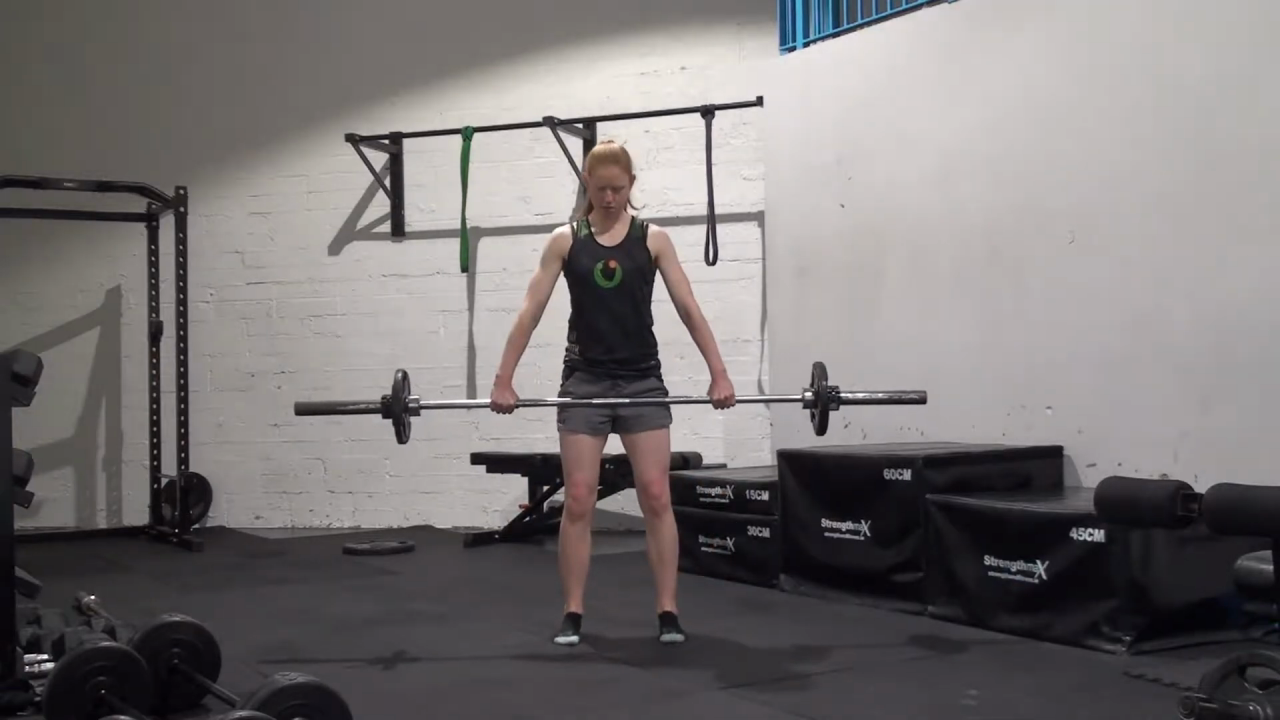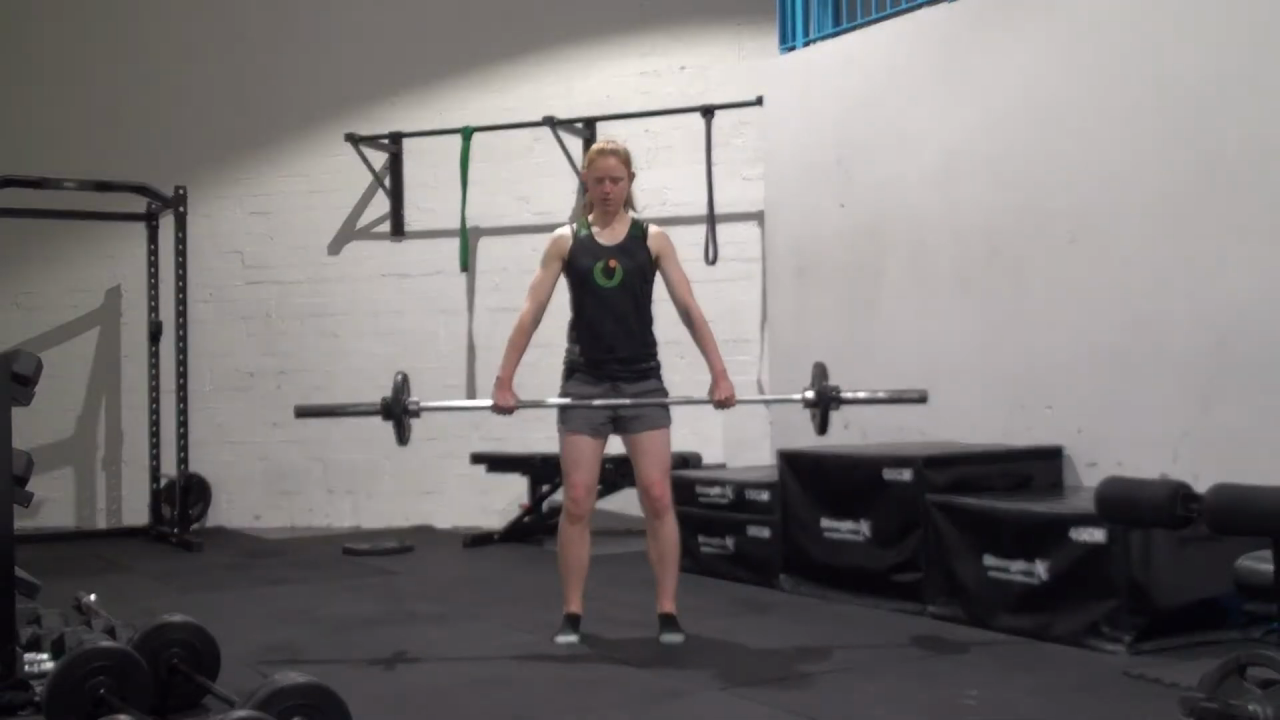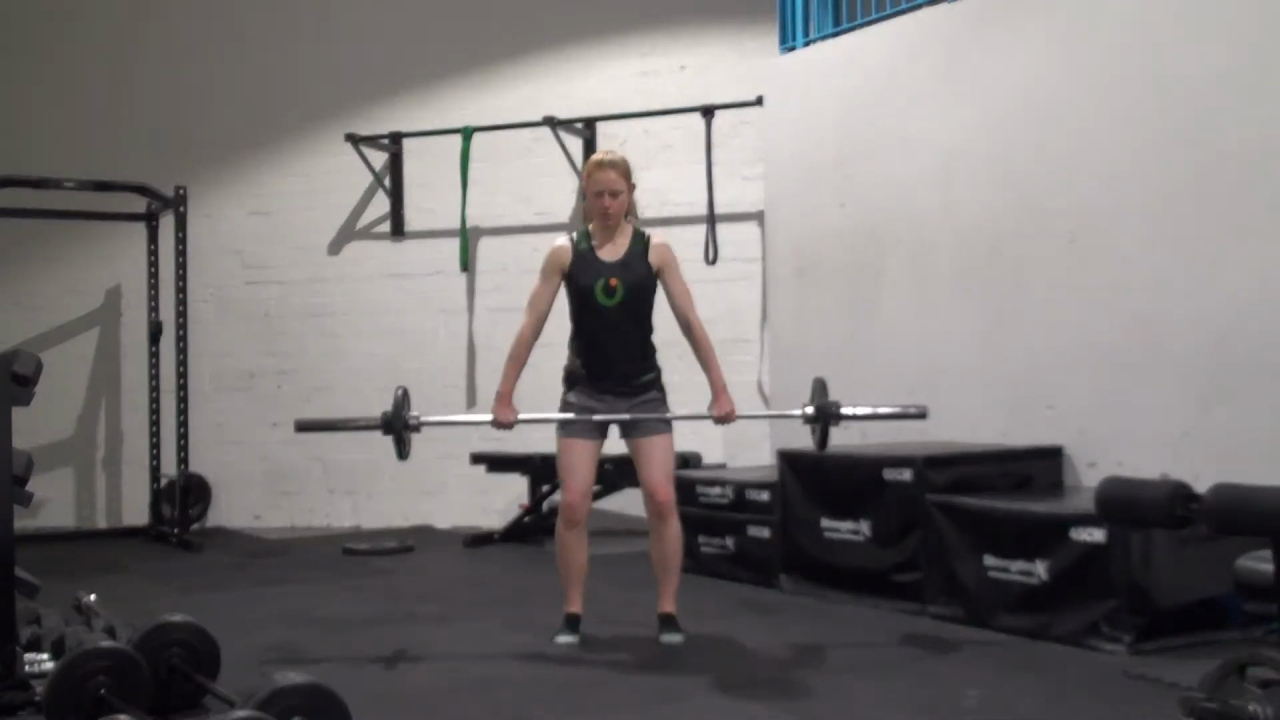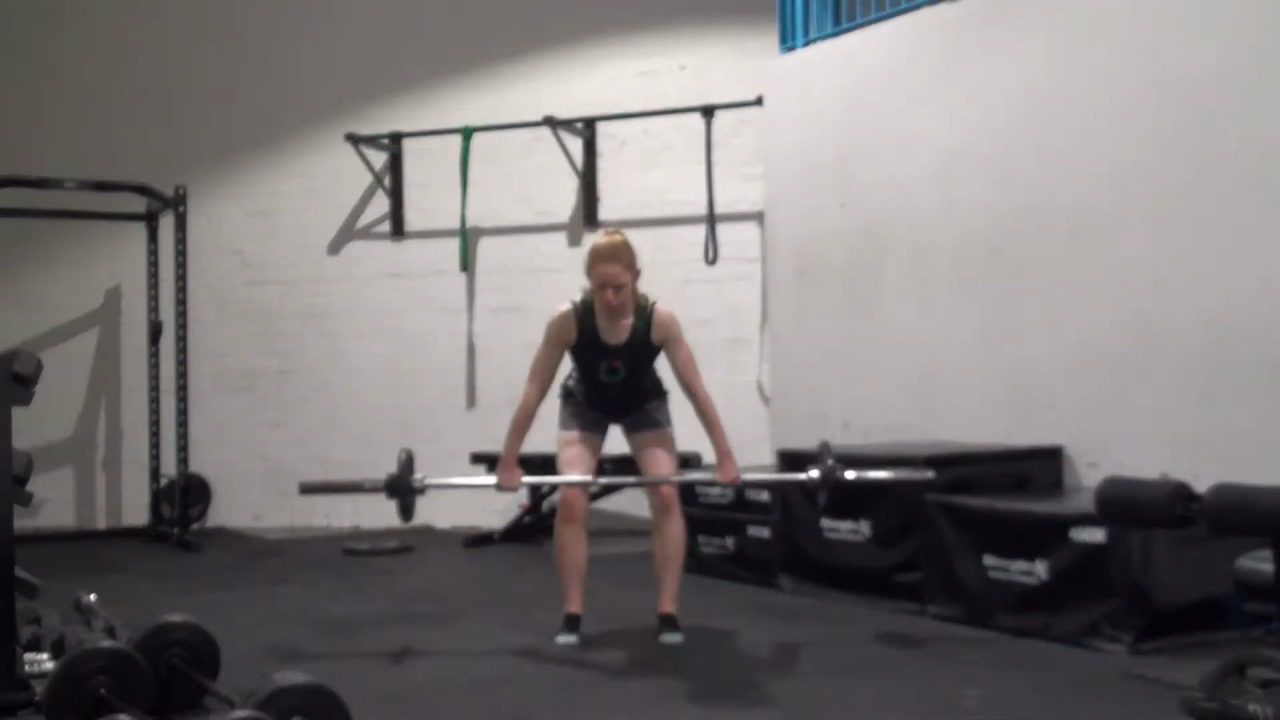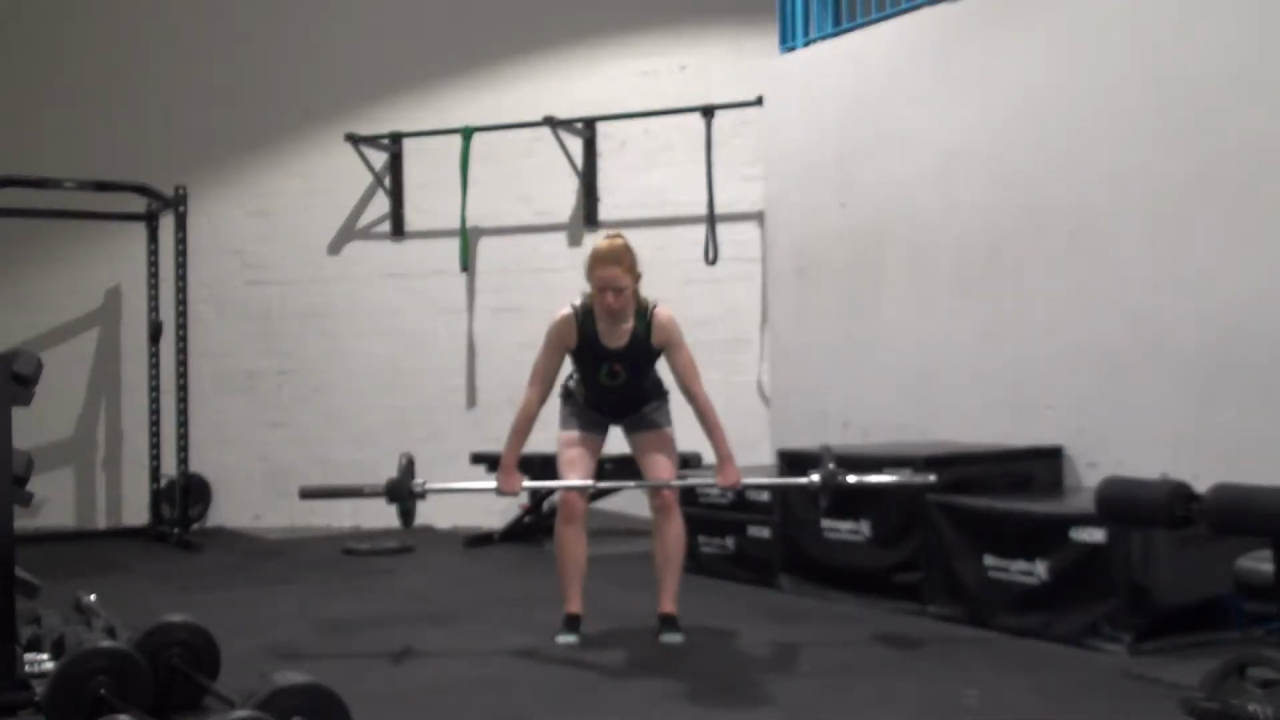
dt=0.5s
person 1, frame 1
left shoulder: (653, 238)
right shoulder: (565, 239)
left elbow: (688, 308)
right elbow: (530, 311)
left wrist: (719, 373)
right wrist: (503, 378)
left hip: (642, 379)
right hip: (584, 380)
left knee: (657, 497)
right knee: (578, 500)
left ankle: (668, 612)
right ankle: (572, 614)
person 1, frame 2
left shoulder: (653, 238)
right shoulder: (565, 240)
left elbow: (689, 308)
right elbow: (531, 312)
left wrist: (720, 373)
right wrist: (504, 379)
left hip: (642, 380)
right hip: (584, 381)
left knee: (658, 498)
right knee: (576, 501)
left ankle: (668, 612)
right ankle: (571, 614)
person 1, frame 3
left shoulder: (655, 250)
right shoulder: (564, 252)
left elbow: (690, 323)
right elbow: (530, 326)
left wrist: (719, 389)
right wrist: (504, 395)
left hip: (643, 391)
right hip: (584, 392)
left knee: (661, 500)
right knee: (573, 505)
left ankle: (668, 614)
right ankle: (572, 616)
person 1, frame 4
left shoulder: (660, 319)
right shoulder: (567, 320)
left elbow: (696, 389)
right elbow: (534, 392)
left wrist: (724, 456)
right wrist: (508, 460)
left hip: (644, 406)
right hip: (584, 406)
left knee: (667, 496)
right knee: (571, 501)
left ankle: (668, 614)
right ankle: (571, 616)
person 1, frame 5
left shoulder: (660, 322)
right shoulder: (567, 323)
left elbow: (695, 393)
right elbow: (535, 395)
left wrist: (725, 460)
right wrist: (508, 464)
left hip: (644, 406)
right hip: (585, 407)
left knee: (666, 497)
right knee: (571, 501)
left ankle: (668, 613)
right ankle: (572, 615)
